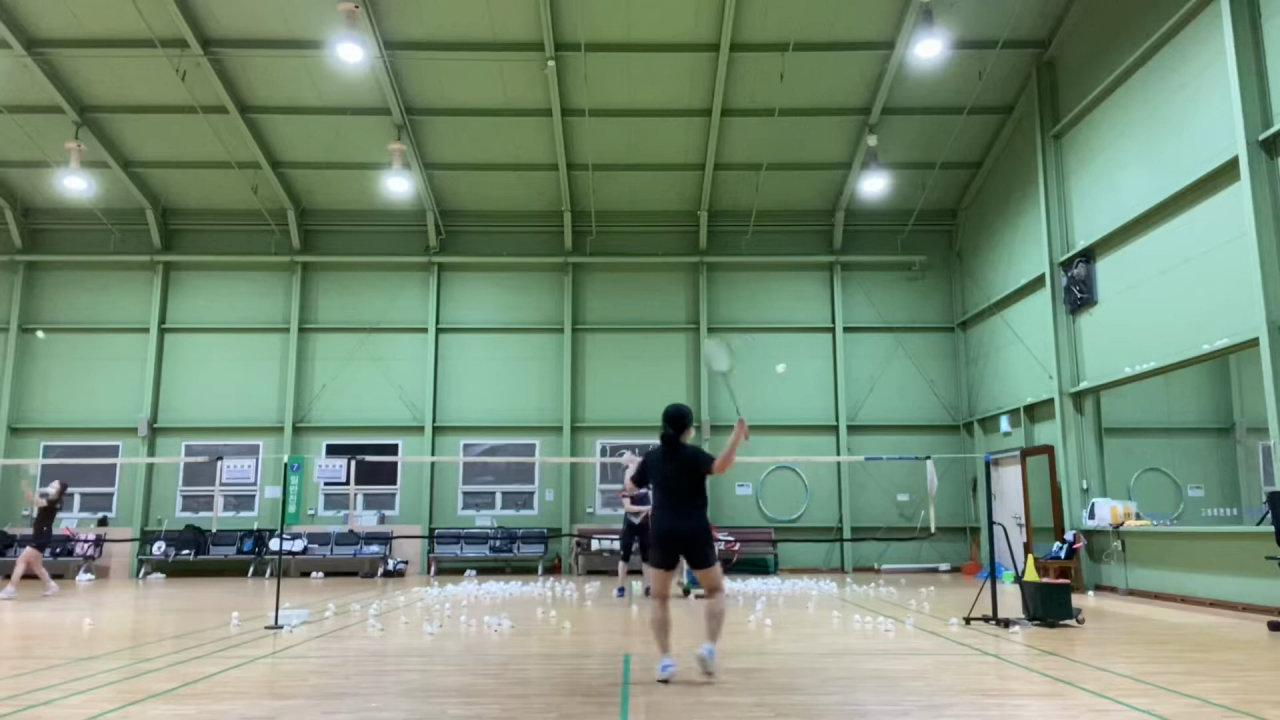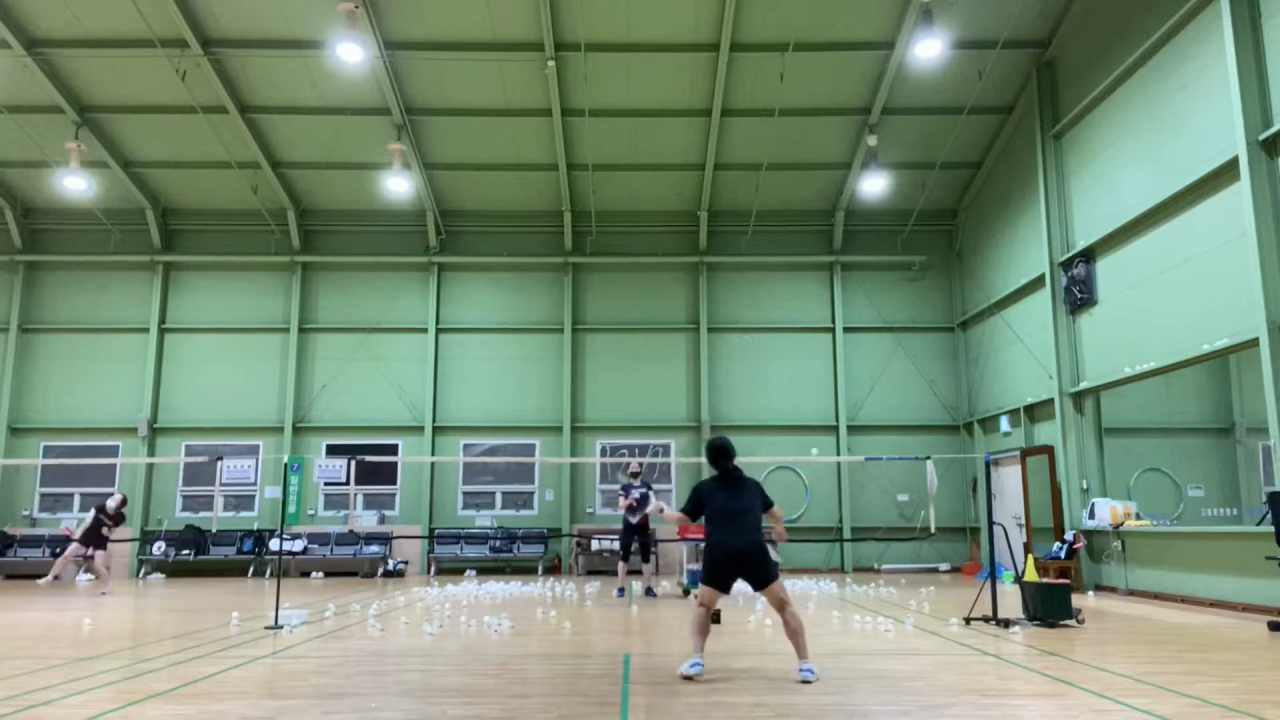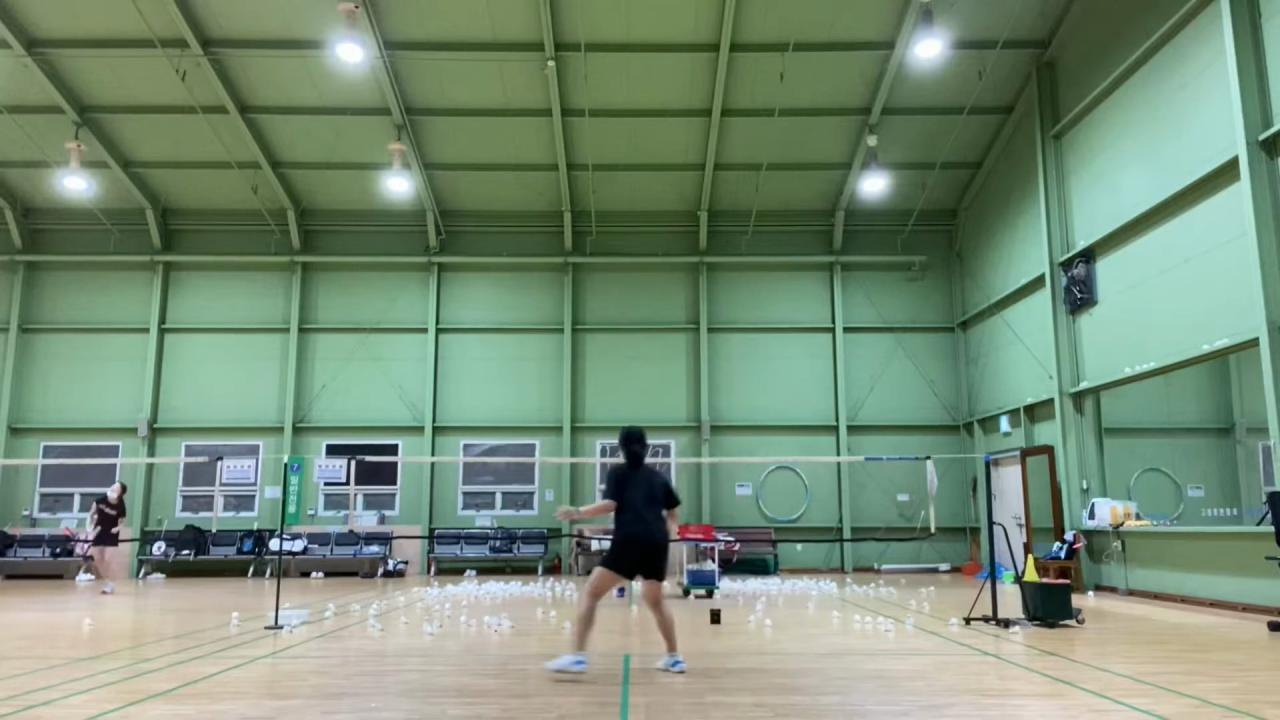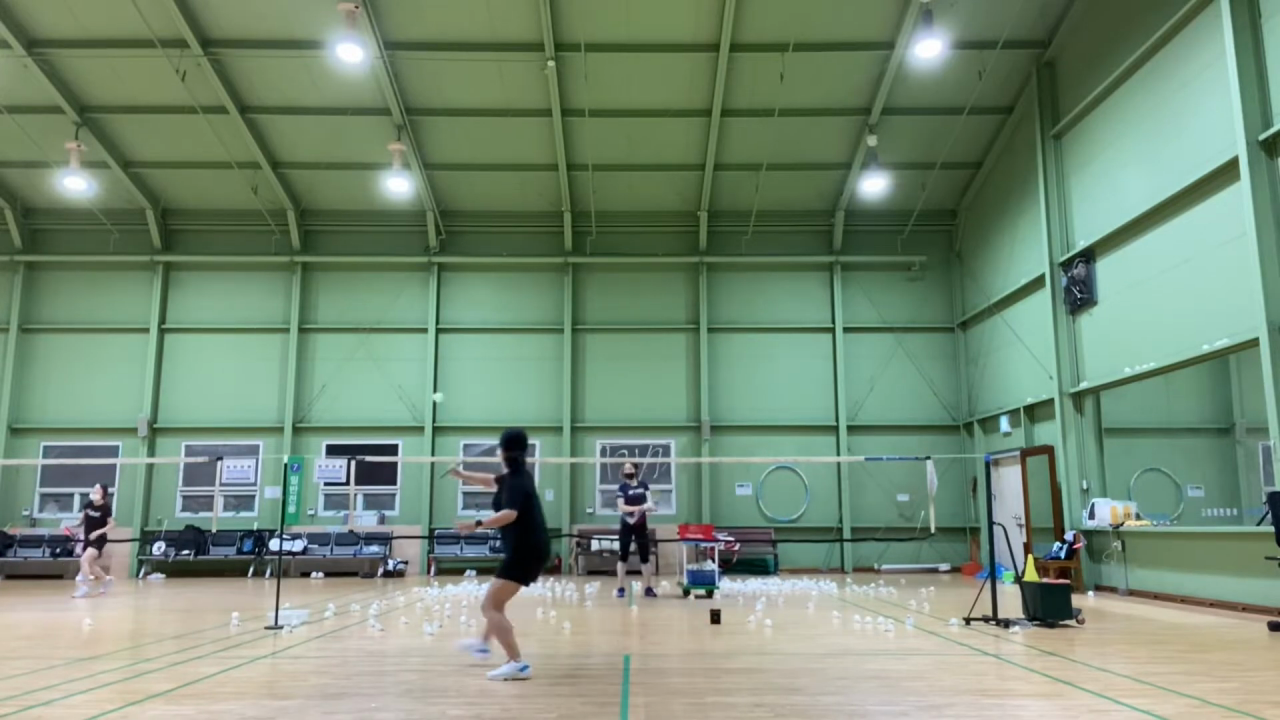
dt=0.5s
person 1, frame 1
left shoulder: (652, 457)
right shoulder: (692, 453)
left elbow: (631, 486)
right elbow: (719, 467)
right wrist: (738, 434)
left hip: (662, 533)
right hip: (695, 532)
left knee: (659, 598)
right knee: (715, 591)
left ankle: (665, 660)
right ankle: (709, 647)
person 1, frame 2
left shoulder: (703, 489)
right shoulder: (751, 484)
left elbow: (678, 519)
right elbow: (775, 515)
left wrist: (663, 511)
right wrist: (779, 529)
left hip: (719, 554)
right hip: (754, 552)
left knee: (704, 606)
right knee: (784, 606)
left ankle: (696, 660)
right ankle: (805, 665)
person 1, frame 3
left shoulder: (617, 472)
right shoulder: (657, 476)
left elbow: (608, 505)
right elbow: (674, 514)
left wrist: (577, 512)
right wrist: (666, 529)
left hip: (628, 542)
right hip: (658, 543)
left knee: (590, 595)
right knee: (655, 602)
left ankle: (577, 657)
right ankle: (674, 658)
person 1, frame 4
left shoulder: (514, 480)
right shoulder: (518, 474)
left elbow: (509, 514)
right elbow: (492, 481)
left wrist: (477, 524)
right wrist: (463, 475)
left hip: (525, 552)
right hip: (533, 549)
left knee: (489, 606)
right knee: (495, 598)
left ankle: (517, 663)
right ankle: (483, 643)
